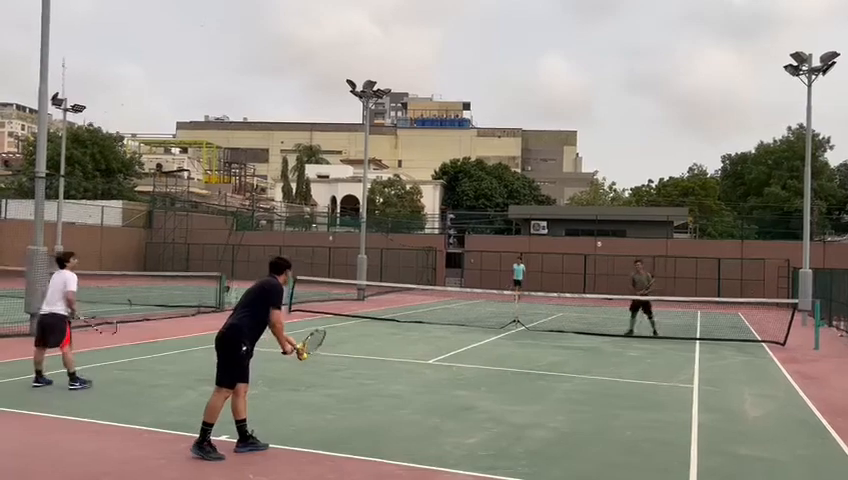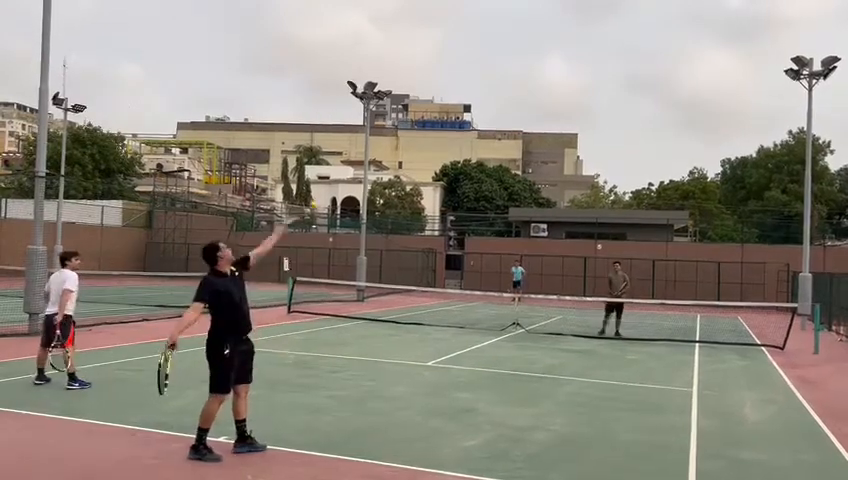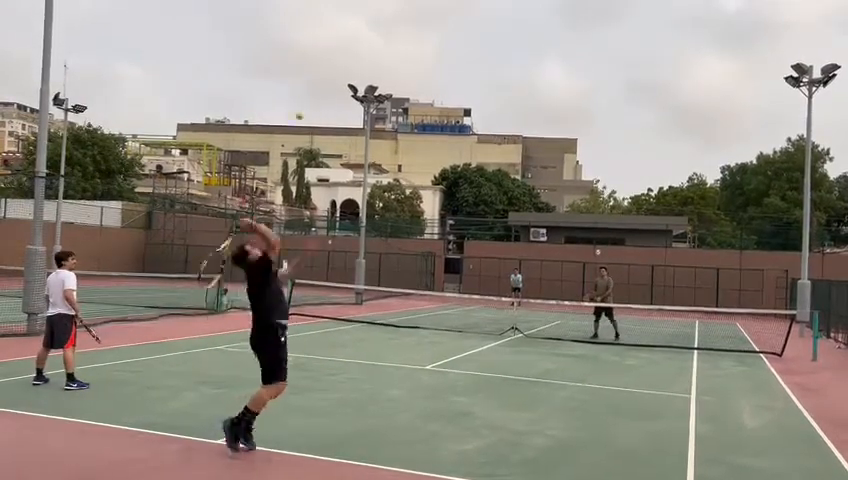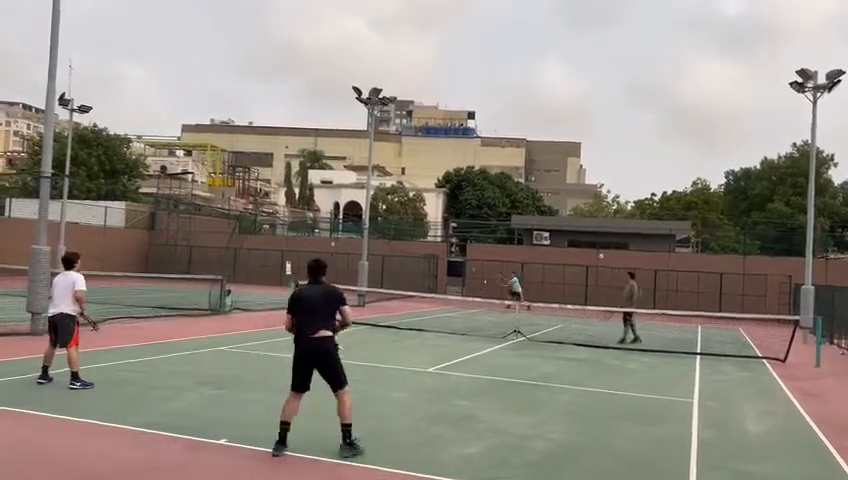
dt=1s
person 1, frame 1
left shoulder: (265, 285)
right shoulder: (275, 286)
left elbow: (271, 323)
right elbow: (275, 322)
left wrist: (292, 342)
right wrist: (284, 345)
left hip: (238, 342)
right hip: (235, 341)
left knee: (240, 390)
right knee: (223, 391)
left ankle: (244, 439)
right ankle: (202, 442)
person 1, frame 2
left shoulder: (236, 271)
right shoulder: (210, 283)
left elbow: (260, 251)
right elbow: (194, 310)
left wrist: (280, 230)
right wrist: (175, 334)
left hip: (242, 343)
right hip: (223, 346)
left knee: (242, 391)
right knee: (219, 395)
left ankle: (243, 440)
right ankle: (198, 446)
person 1, frame 3
left shoulder: (260, 274)
right shoulder: (259, 269)
right elbow: (273, 243)
right wrist: (255, 226)
left hip: (274, 332)
right hip: (270, 333)
left knee: (272, 385)
right knee: (275, 386)
left ankle: (243, 430)
right ankle: (237, 423)
person 1, frame 4
left shoulder: (297, 294)
right shoulder: (334, 292)
left elbow: (289, 326)
right elbow: (348, 320)
left hip: (302, 347)
right hip: (325, 345)
left knee: (295, 394)
right knee: (342, 393)
left ankle: (281, 442)
right ankle: (347, 443)
person 2, frame 1
left shoulder: (56, 275)
right shoulder: (71, 276)
right elbow: (70, 297)
left wrist: (69, 310)
right wrist: (73, 311)
left hip: (44, 313)
right hip: (58, 315)
left knee: (40, 347)
right knee: (66, 347)
left ankle: (39, 378)
right ankle: (74, 380)
person 2, frame 2
left shoulder: (54, 275)
right shoulder: (71, 275)
left elbow: (46, 294)
right elbow: (65, 295)
right wrist: (60, 314)
left hip: (49, 314)
right hip: (63, 317)
left knee: (44, 346)
right knee: (68, 347)
left ankle: (40, 376)
right ankle: (72, 380)
person 2, frame 3
left shoulder: (51, 276)
right shoulder: (69, 275)
left elbow: (47, 297)
right elbow: (68, 295)
right wrist: (77, 311)
left hip: (51, 315)
right hip: (65, 316)
left knee: (46, 347)
right knee: (68, 347)
left ankle: (39, 376)
right ankle: (71, 381)
person 2, frame 4
left shoulder: (58, 277)
right shoulder: (78, 277)
right elbow: (79, 295)
right wrist: (82, 309)
left hip: (52, 314)
right hip: (67, 316)
left knee: (52, 345)
right knee: (72, 347)
left ankle: (44, 374)
right ankle: (75, 380)
